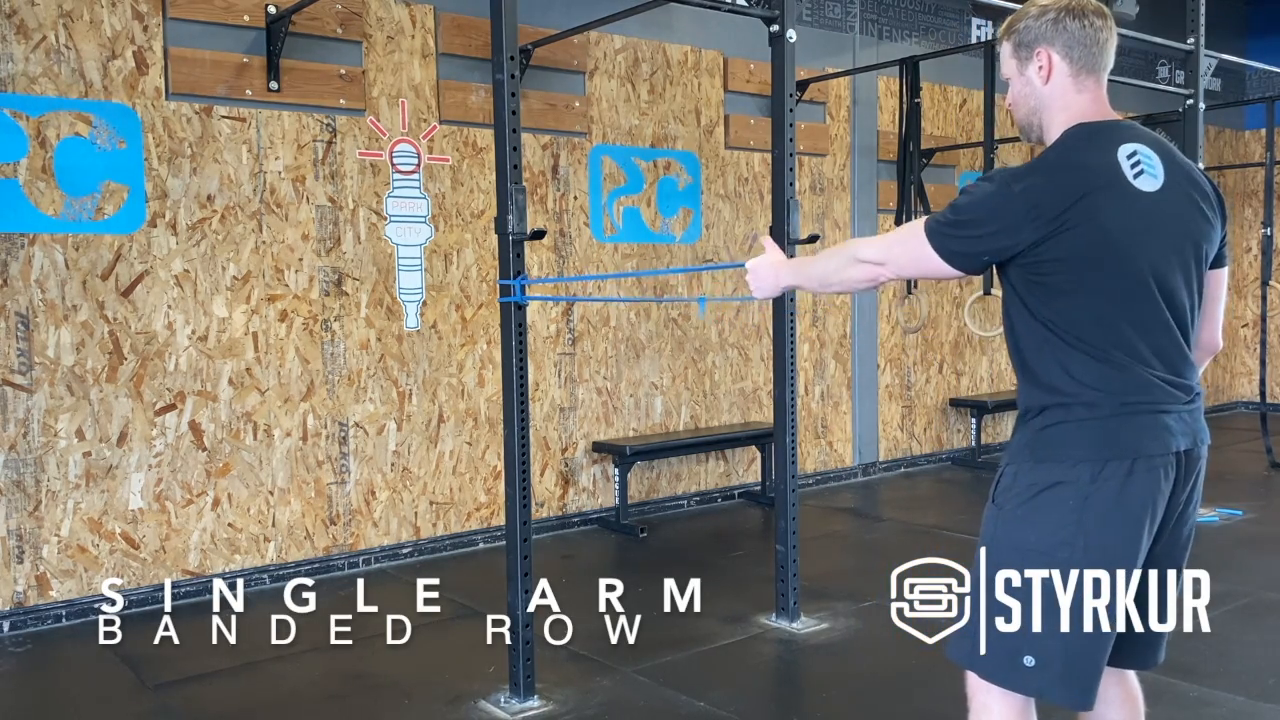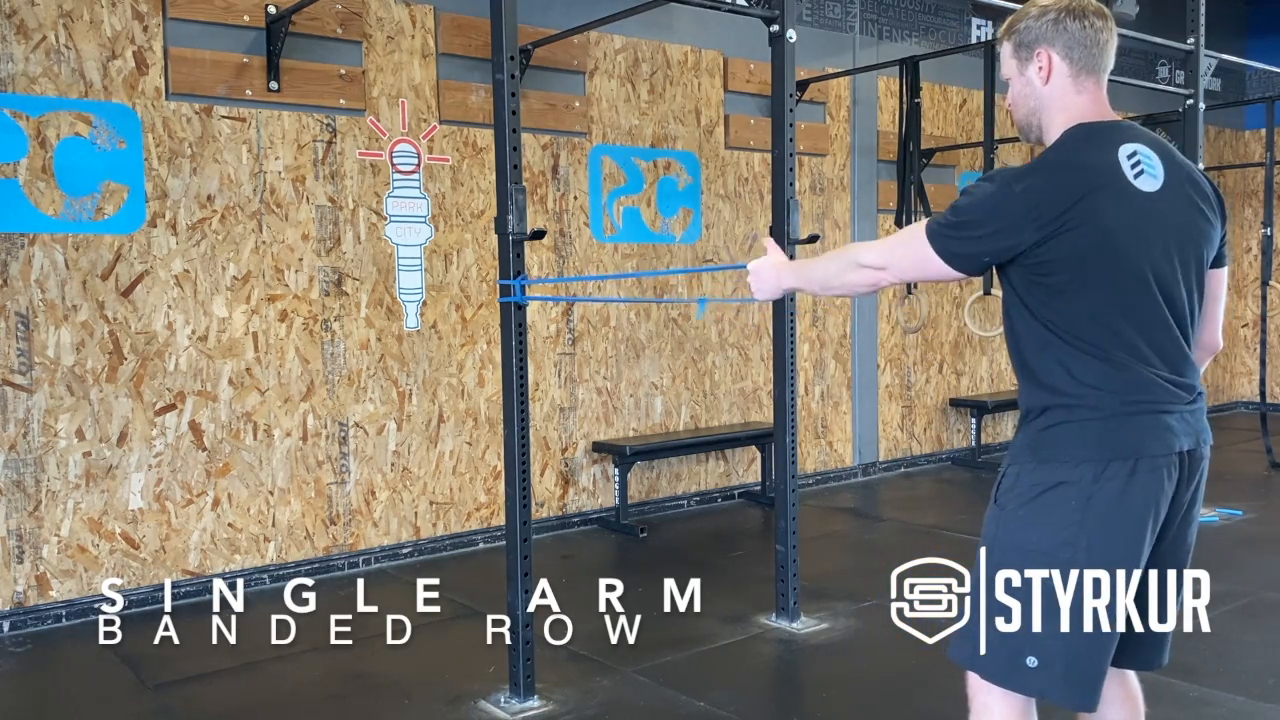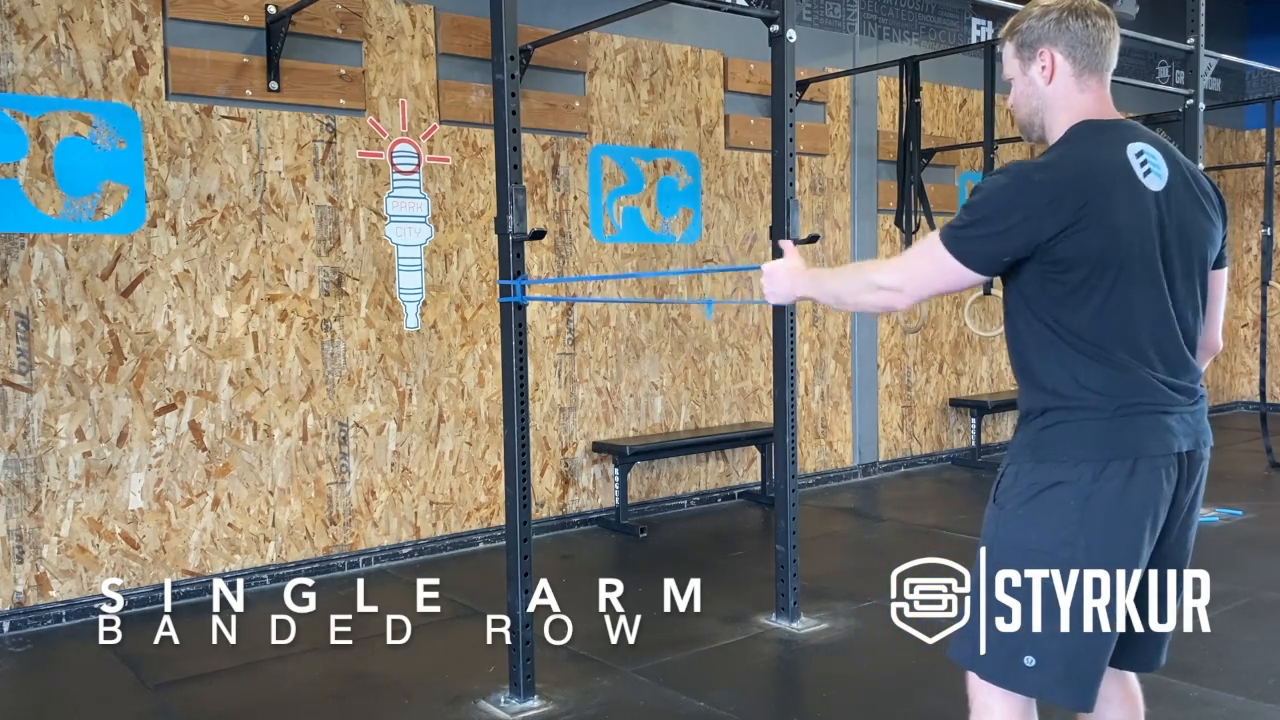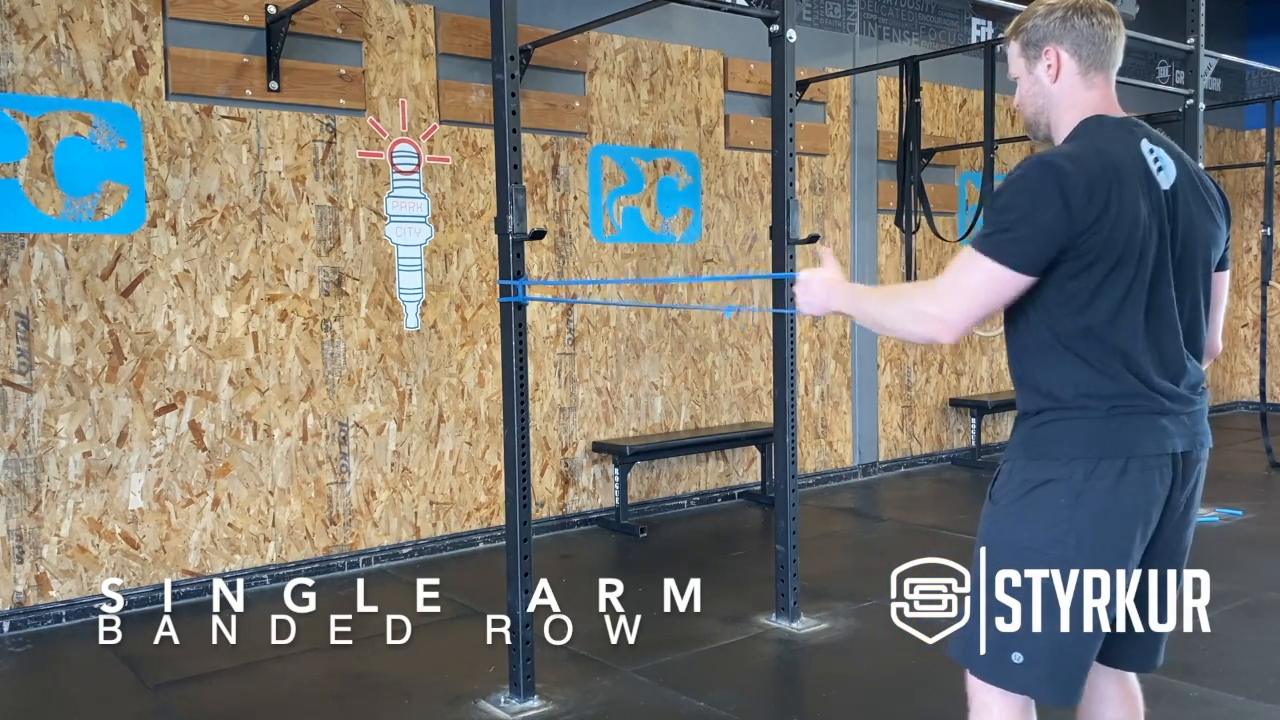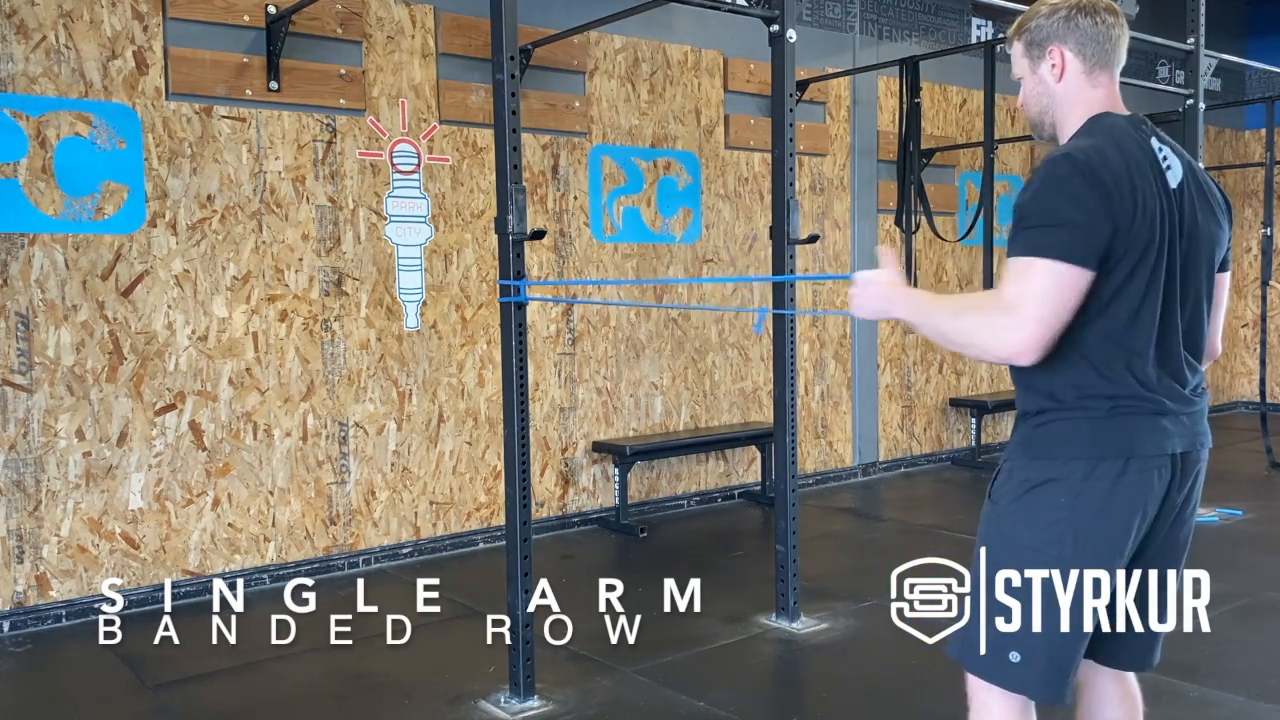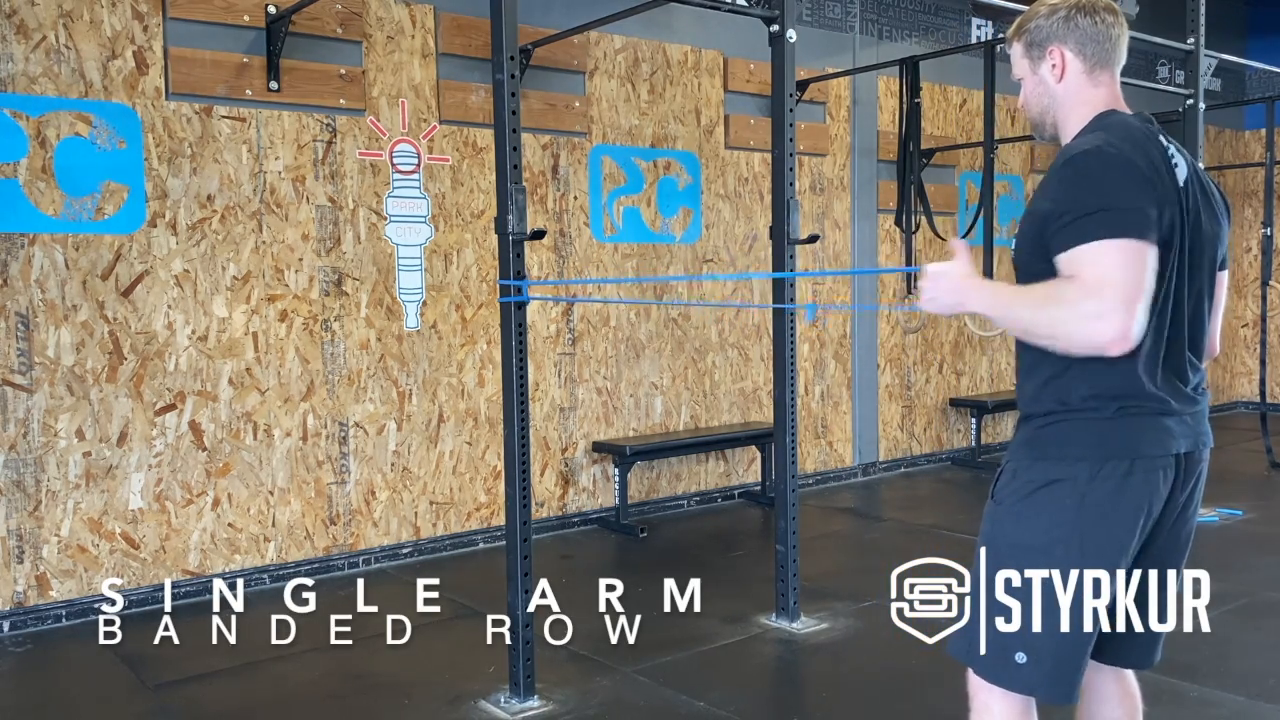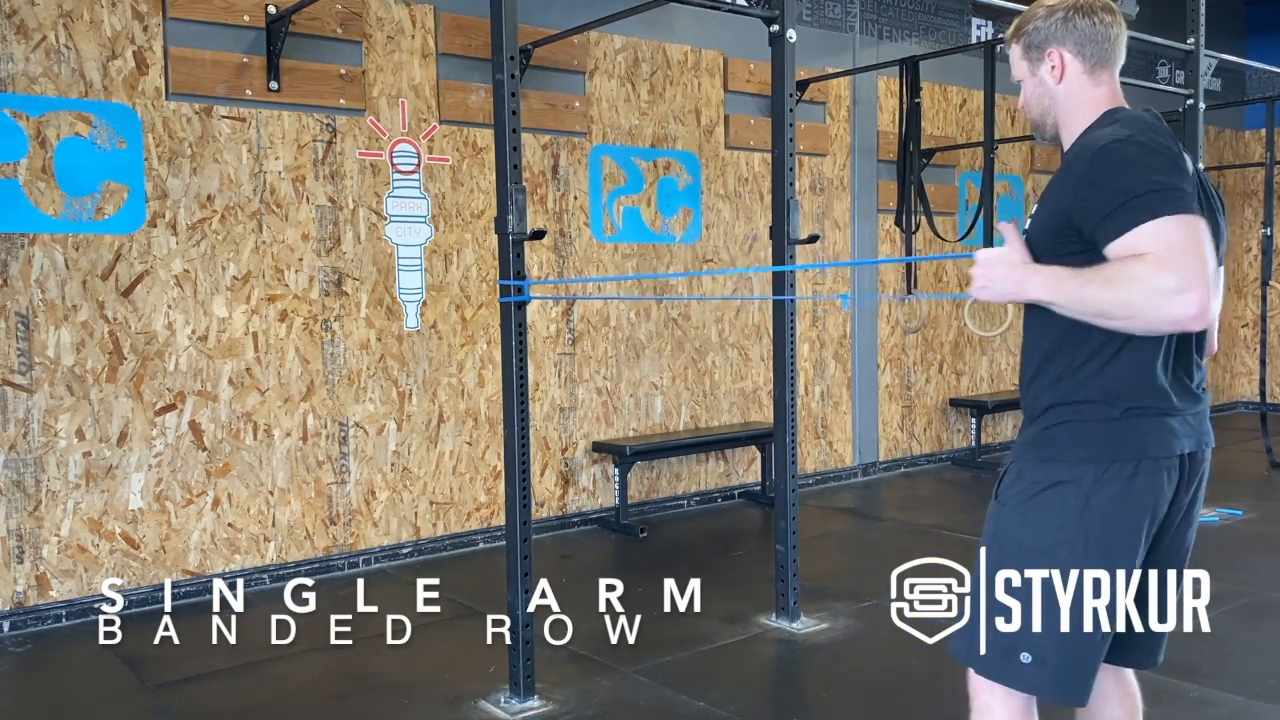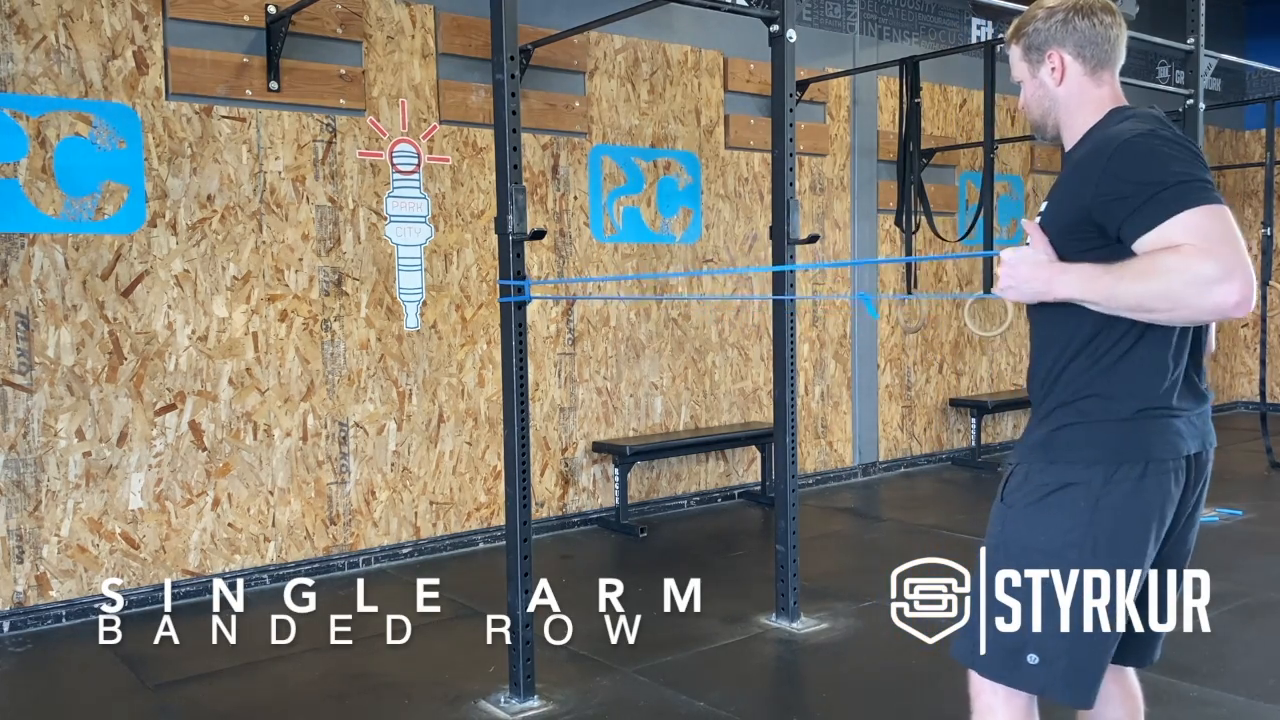
dt=0.1s
person 1, frame 1
left shoulder: (1035, 191)
right shoulder: (1190, 180)
left elbow: (878, 260)
right elbow: (1208, 340)
left wrist: (784, 273)
left hip: (1081, 463)
right hip: (1177, 449)
right knee: (1108, 662)
person 1, frame 2
left shoulder: (1034, 191)
right shoulder: (1190, 181)
left elbow: (879, 264)
right elbow: (1208, 340)
left wrist: (785, 275)
left hip: (1082, 465)
right hip: (1179, 450)
right knee: (1106, 662)
person 1, frame 3
left shoulder: (1042, 183)
right shoulder: (1189, 178)
left elbow: (895, 283)
right elbow: (1207, 341)
left wrist: (798, 280)
left hip: (1084, 461)
right hip: (1178, 449)
right knee: (1107, 661)
person 1, frame 4
left shoulder: (1058, 177)
right shoulder: (1193, 179)
left elbow: (941, 316)
right elbow: (1208, 341)
left wrist: (835, 292)
left hip: (1078, 461)
right hip: (1175, 450)
right knee: (1107, 662)
person 1, frame 5
left shoulder: (1078, 171)
right shoulder: (1191, 176)
left elbow: (1015, 336)
right elbow: (1208, 341)
left wrist: (898, 297)
left hip: (1080, 458)
right hip: (1176, 449)
right knee: (1104, 660)
person 1, frame 6
left shoulder: (1095, 164)
right shoulder: (1177, 167)
left elbow: (1110, 322)
right elbow: (1206, 340)
left wrist: (972, 289)
left hip: (1079, 459)
right hip: (1173, 449)
right knee: (1105, 659)
person 1, frame 7
left shoulder: (1115, 156)
right shoulder: (1142, 157)
left elbow: (1189, 296)
right elbow: (1193, 331)
left wrist: (1033, 279)
left hip: (1086, 459)
right hip: (1167, 447)
right knee: (1104, 658)
person 1, frame 8
left shoulder: (1129, 152)
right shoulder: (1133, 155)
left elbow: (1226, 285)
right elbow: (1195, 330)
left wrist: (1059, 278)
left hip: (1092, 461)
right hip: (1169, 449)
right knee: (1104, 657)
